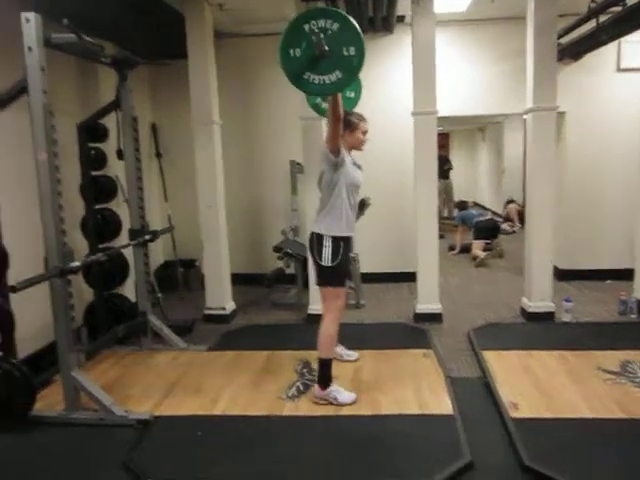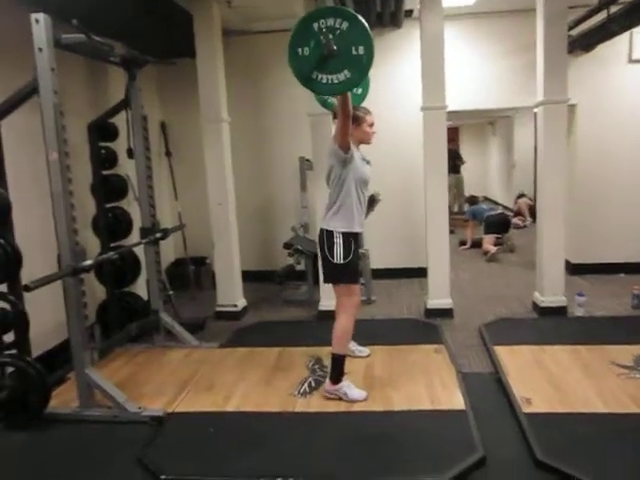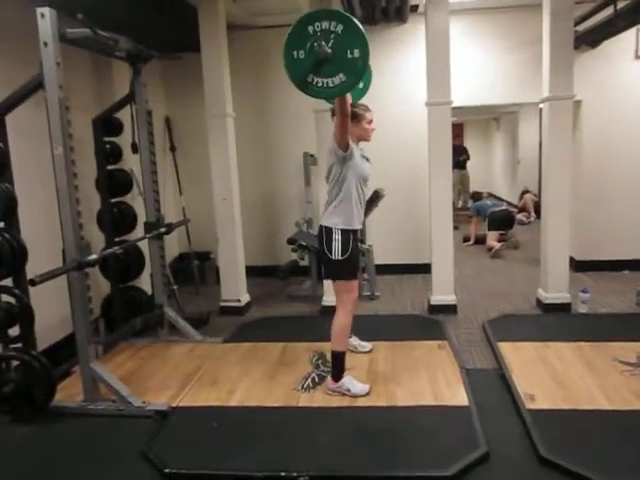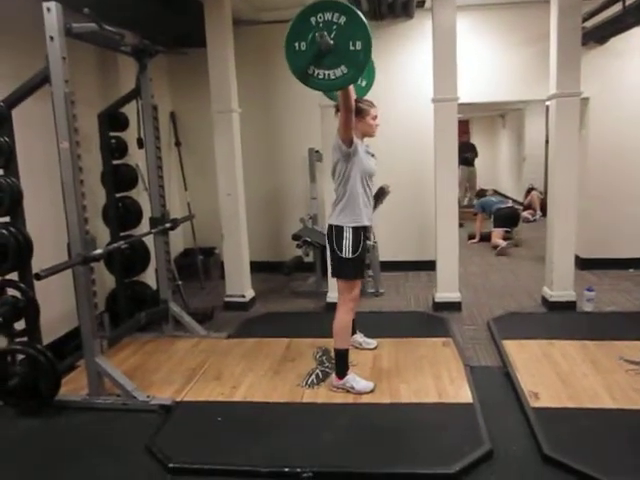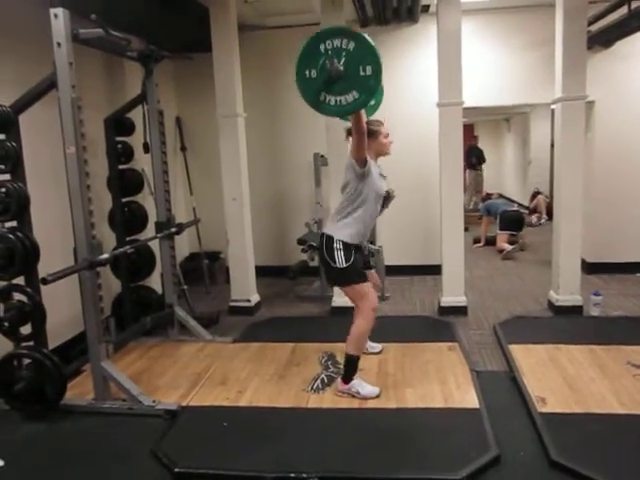
dt=0.4s
person 1, frame 1
left shoulder: (348, 158)
right shoulder: (335, 156)
left elbow: (339, 122)
right elbow: (335, 120)
left wrist: (337, 93)
right wrist: (333, 90)
left hip: (339, 237)
right hip: (328, 238)
left knee: (338, 301)
right knee: (334, 308)
left ankle: (331, 346)
right ankle: (324, 386)
person 1, frame 2
left shoulder: (356, 153)
right shoulder: (342, 151)
left elbow: (347, 117)
right elbow: (344, 116)
left wrist: (346, 88)
left hip: (348, 233)
right hip: (337, 236)
left knee: (348, 299)
right knee: (349, 304)
left ankle: (344, 342)
right ankle: (335, 382)
person 1, frame 3
left shoulder: (356, 150)
right shoulder: (343, 149)
left elbow: (348, 113)
right elbow: (343, 114)
left hip: (347, 230)
right hip: (336, 232)
left knee: (349, 295)
right knee: (347, 300)
left ankle: (346, 338)
right ankle: (337, 378)
person 1, frame 4
left shoulder: (360, 146)
right shoulder: (346, 145)
left elbow: (352, 109)
right elbow: (346, 109)
left wrist: (353, 83)
left hip: (356, 227)
right hip: (346, 229)
left knee: (354, 292)
right knee: (348, 299)
left ankle: (351, 334)
right ankle: (341, 375)
person 1, frame 5
left shoulder: (372, 166)
right shoulder: (360, 165)
right elbow: (358, 131)
right wrist: (356, 108)
left hip: (352, 242)
right hip: (339, 244)
left knee: (373, 286)
right knee: (368, 306)
left ankle: (358, 340)
right ankle: (347, 381)
